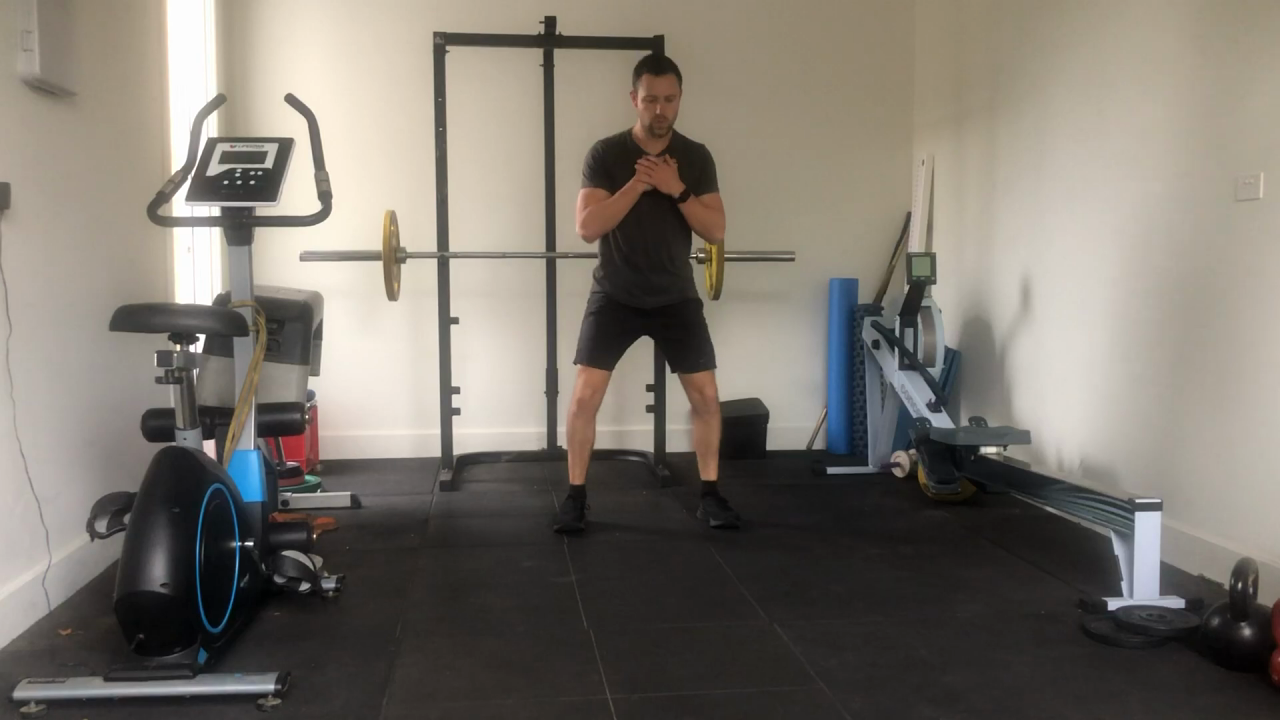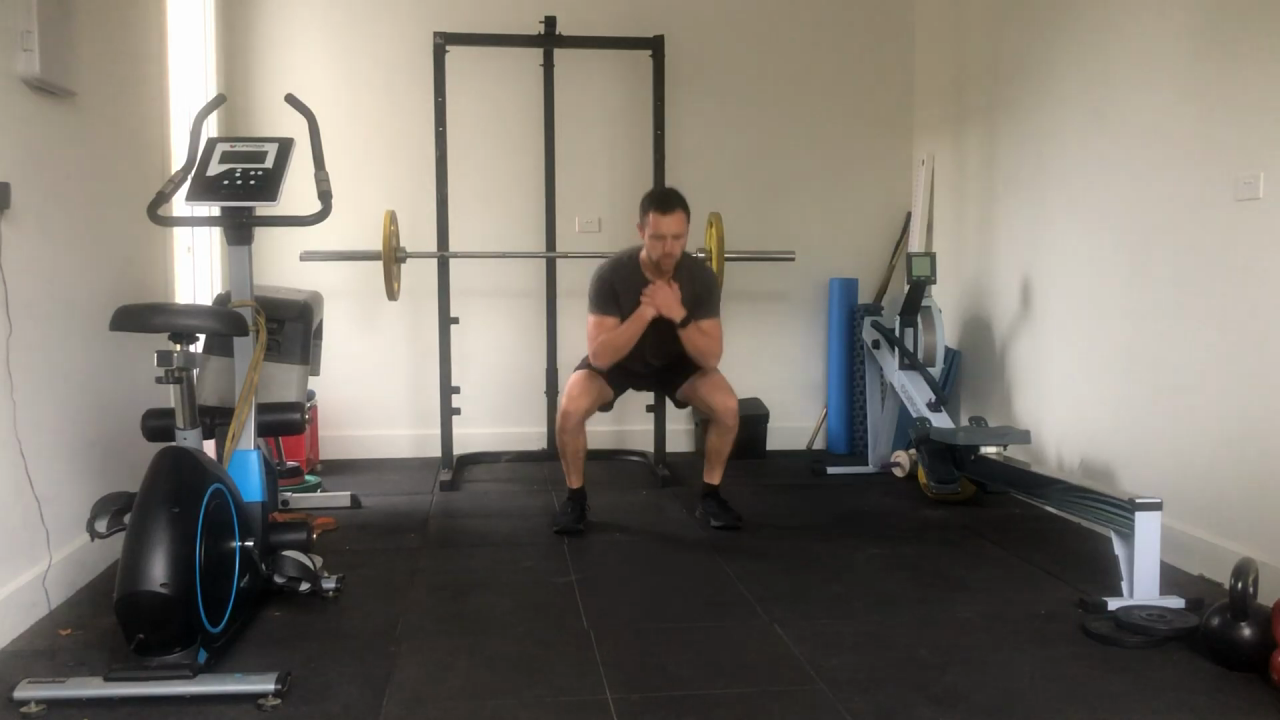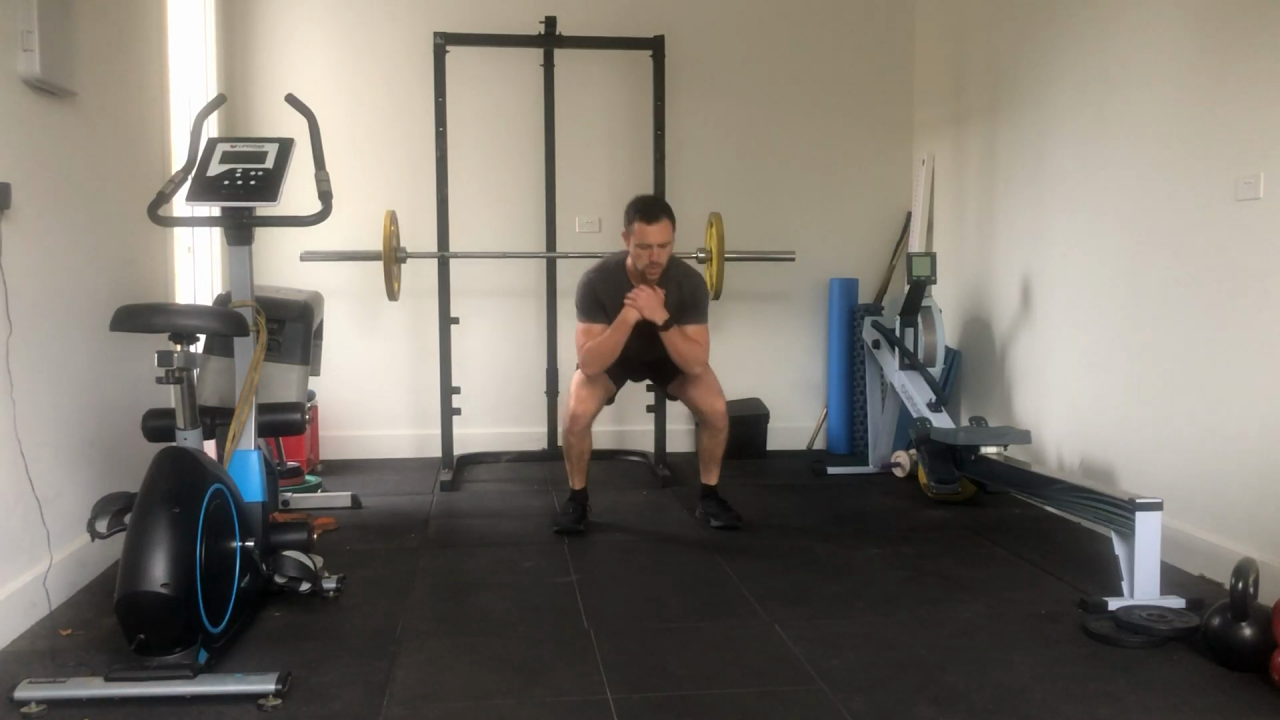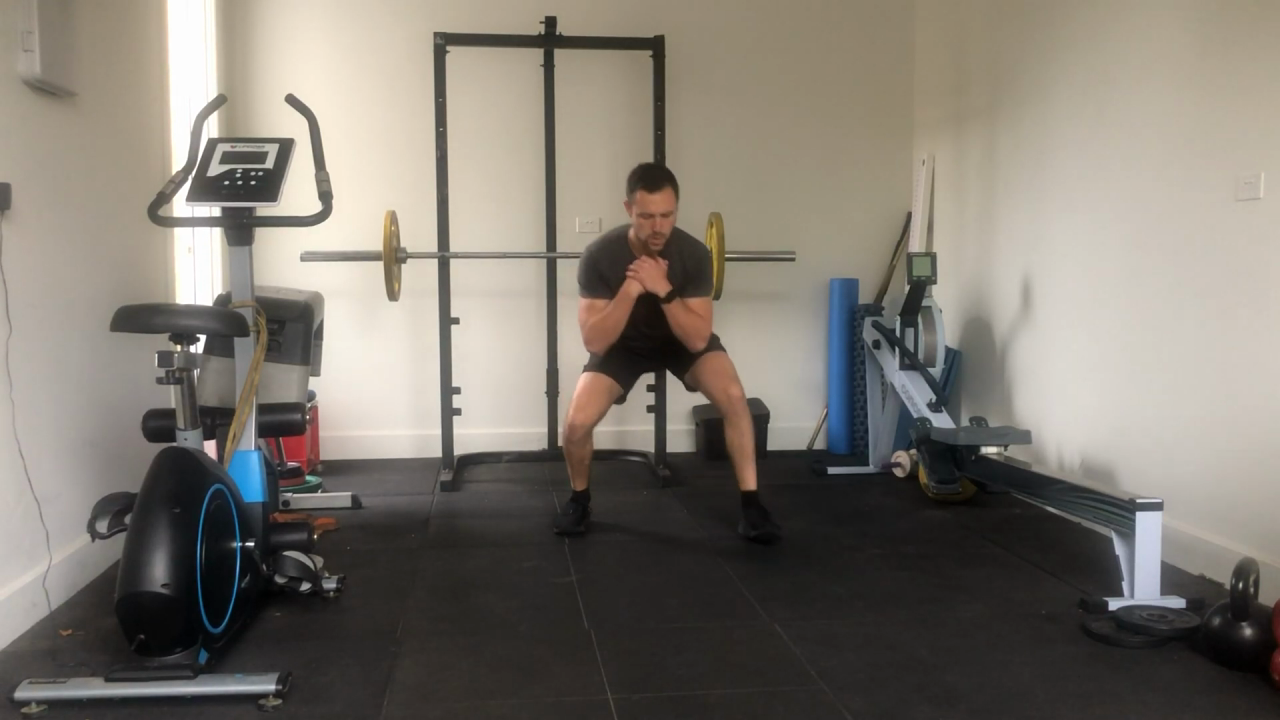
dt=0.4s
person 1, frame 1
left shoulder: (695, 156)
right shoulder: (606, 153)
left elbow: (717, 231)
right elbow: (587, 228)
left wrist: (677, 189)
right wrist: (637, 183)
left hip: (676, 297)
right hip: (615, 296)
left knee: (704, 395)
right knee: (585, 396)
left ankle: (709, 494)
right ankle: (576, 497)
person 1, frame 2
left shoulder: (701, 278)
right shoulder: (611, 275)
left elbow: (711, 357)
right elbow: (599, 357)
left wrist: (680, 316)
right wrist: (645, 313)
left hip: (675, 361)
right hip: (618, 360)
left knee: (727, 408)
right knee: (570, 408)
left ankle: (710, 495)
right ankle: (576, 497)
person 1, frame 3
left shoulder: (689, 282)
right shoulder: (596, 281)
left elbow: (697, 365)
right elbow: (589, 364)
left wrist: (662, 319)
right wrist: (628, 315)
left hip: (668, 353)
right hip: (611, 354)
left knee: (715, 410)
right knee: (578, 412)
left ankle: (709, 495)
right ankle: (577, 498)
person 1, frame 4
left shoulder: (693, 253)
right shoulder: (600, 256)
left elbow: (698, 340)
right elbow: (593, 342)
left wrist: (664, 290)
right wrist: (629, 289)
left hip: (681, 336)
right hip: (623, 342)
left knee: (732, 396)
right knee: (577, 422)
left ankle: (751, 503)
right ankle: (579, 499)
